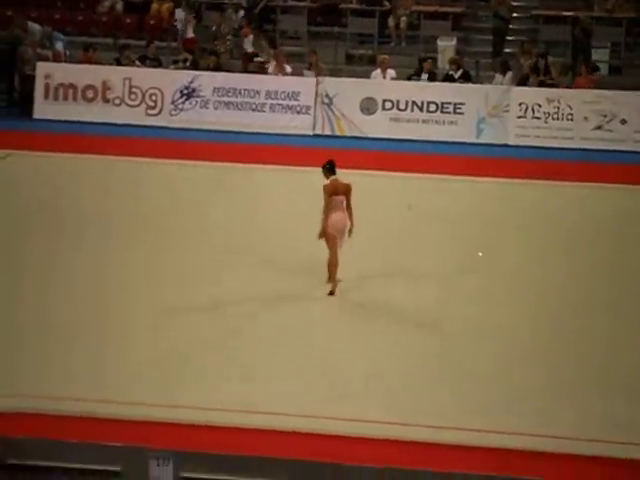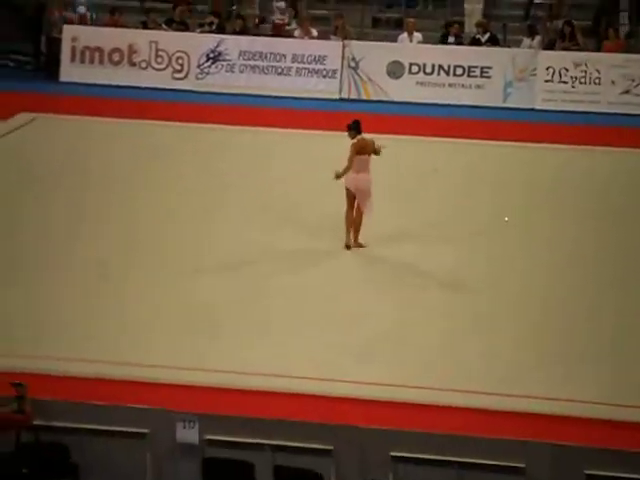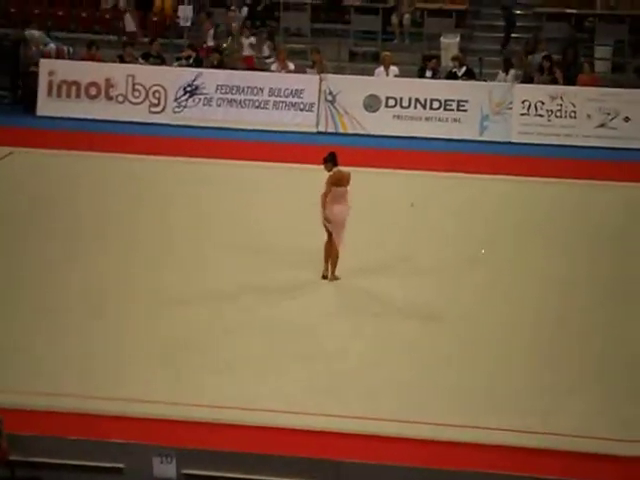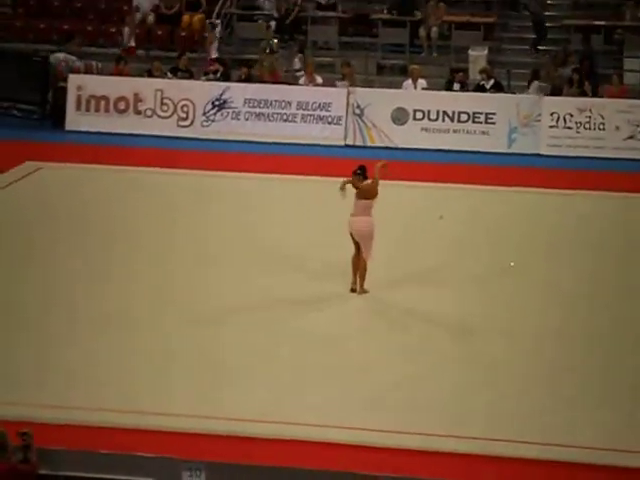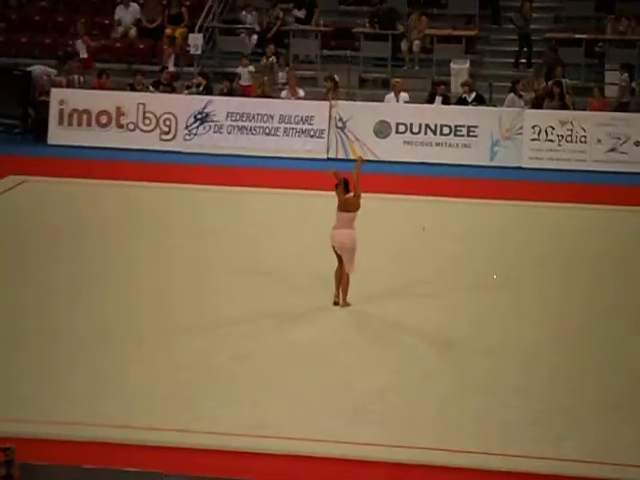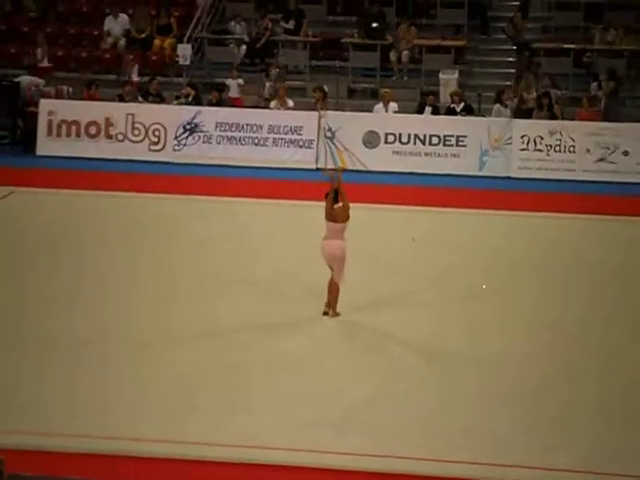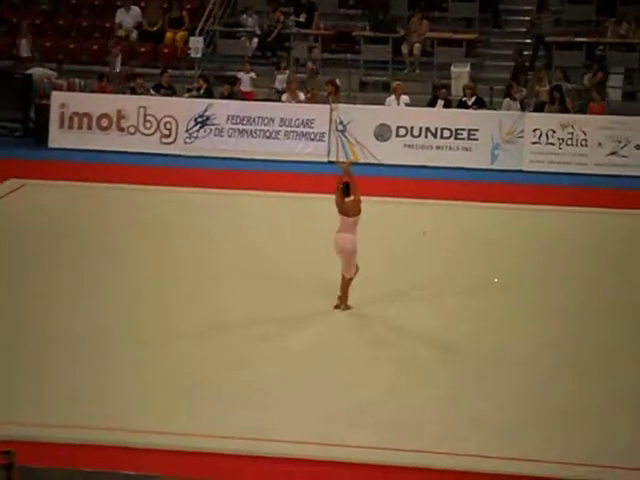
dt=0.4s
person 1, frame 1
left shoulder: (327, 187)
right shoulder: (347, 186)
left elbow: (327, 208)
right elbow: (349, 207)
left wrist: (323, 227)
right wrist: (351, 225)
left hip: (331, 220)
right hip: (342, 219)
left knee: (333, 252)
right knee: (334, 250)
left ankle: (333, 282)
right ankle: (331, 277)
person 1, frame 2
left shoulder: (355, 145)
right shoulder: (371, 142)
left elbow: (350, 164)
left wrist: (341, 174)
right wrist: (378, 150)
left hip: (352, 178)
right hip: (365, 179)
left knee: (349, 208)
right knee: (359, 210)
left ankle: (348, 238)
right ankle: (355, 240)
person 1, frame 3
left shoulder: (332, 177)
right shoulder: (347, 175)
left elbow: (324, 196)
left wrist: (324, 213)
left hip: (329, 210)
right hip: (341, 211)
left knee: (329, 238)
right knee: (336, 243)
left ankle: (325, 269)
right ankle: (332, 274)
person 1, frame 4
left shoulder: (361, 189)
right shoulder: (374, 185)
left elbow: (352, 181)
right elbow: (376, 172)
left wrist: (344, 183)
right wrist: (381, 165)
left hip: (354, 222)
right hip: (366, 223)
left knee: (357, 251)
right knee: (364, 255)
left ankle: (354, 282)
right ankle: (361, 287)
person 1, frame 5
left shoulder: (342, 201)
right shoulder: (356, 199)
left elbow: (341, 185)
right elbow: (356, 181)
left wrist: (337, 176)
right wrist: (358, 166)
left hip: (336, 235)
right hip: (348, 236)
left knee: (340, 265)
right knee: (347, 269)
left ankle: (337, 295)
right ankle: (343, 300)
person 1, frame 6
left shoulder: (329, 212)
right shoulder: (345, 209)
left elbow: (331, 194)
right elbow: (342, 192)
left wrist: (332, 179)
right wrist: (339, 177)
left hip: (326, 245)
right hip: (338, 246)
left knee: (334, 276)
right knee: (336, 279)
left ankle: (328, 305)
right ankle: (333, 310)
person 1, frame 7
left shoulder: (340, 205)
right shoulder: (357, 203)
left elbow: (338, 188)
right elbow: (353, 185)
left wrist: (343, 173)
right wrist: (348, 171)
left hip: (339, 238)
right hip: (349, 240)
left knee: (352, 269)
right knee: (347, 273)
left ankle: (341, 297)
right ankle: (344, 303)
